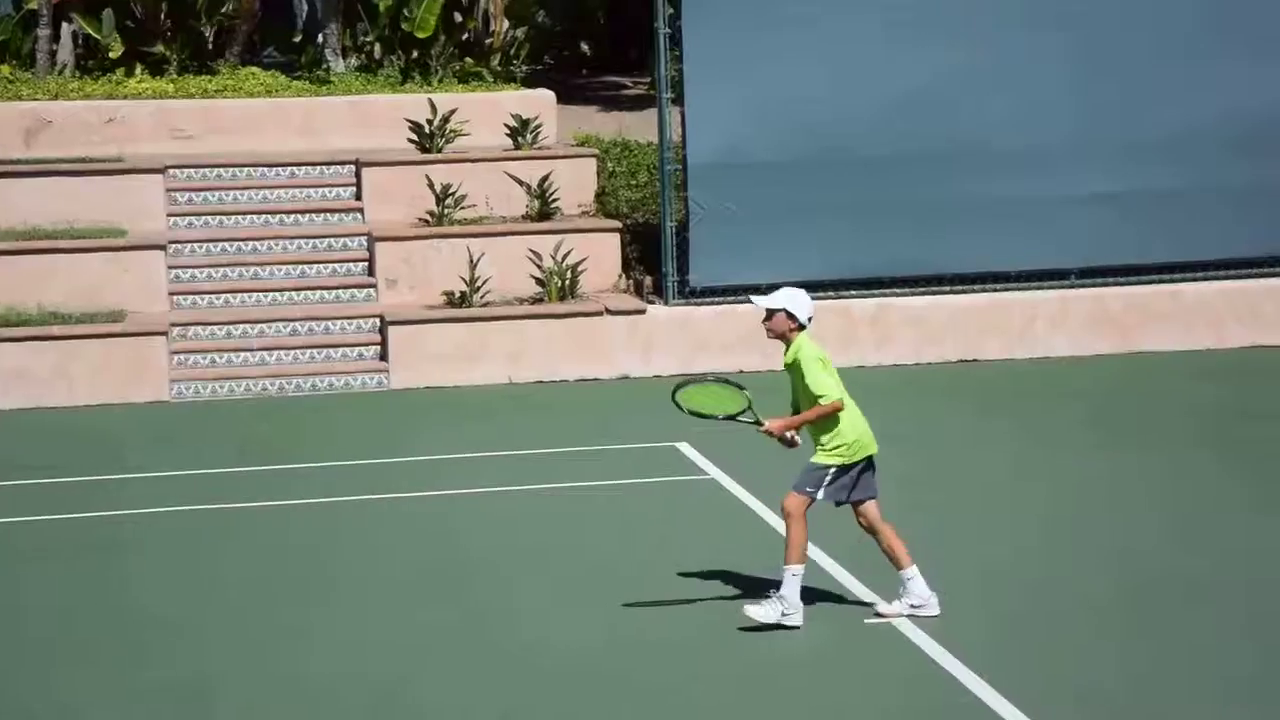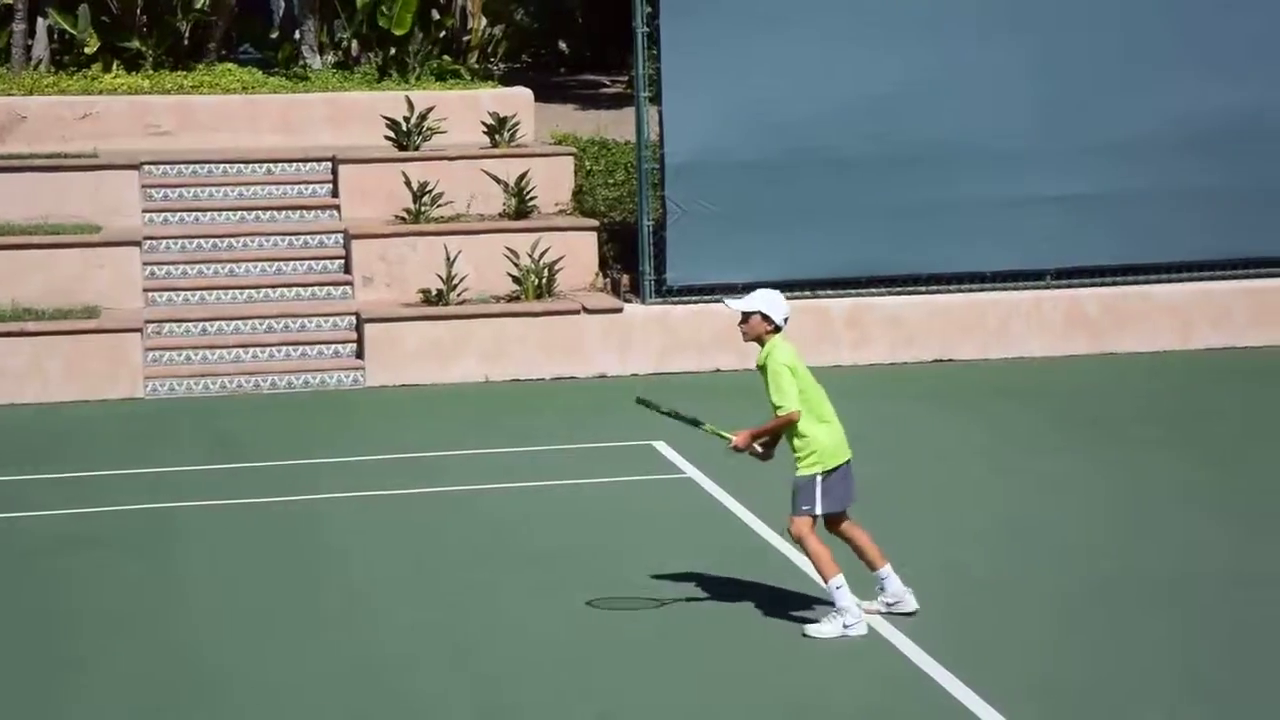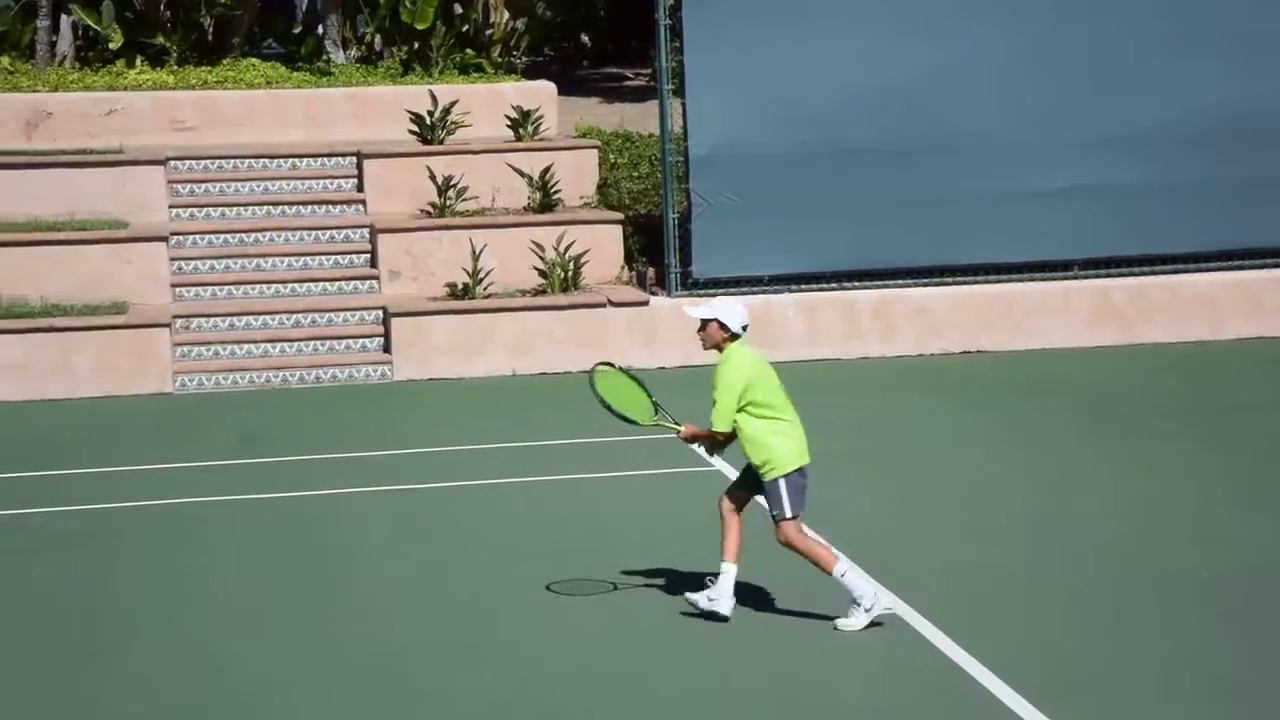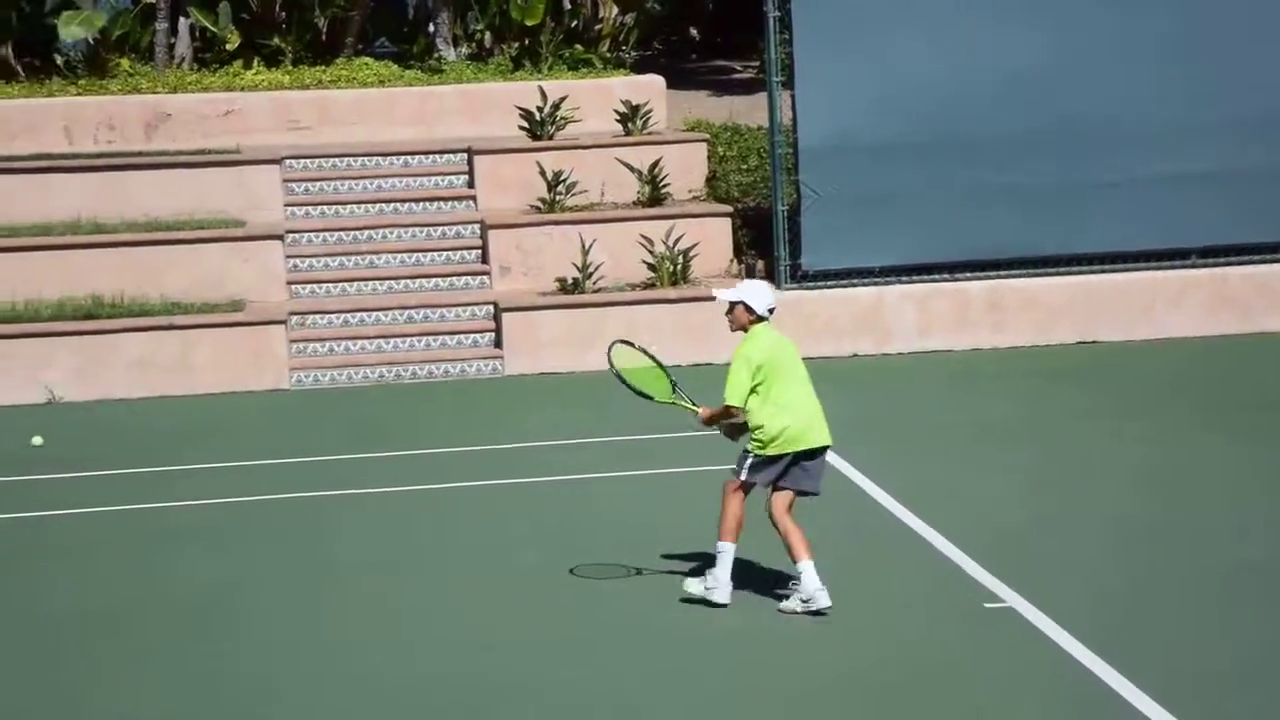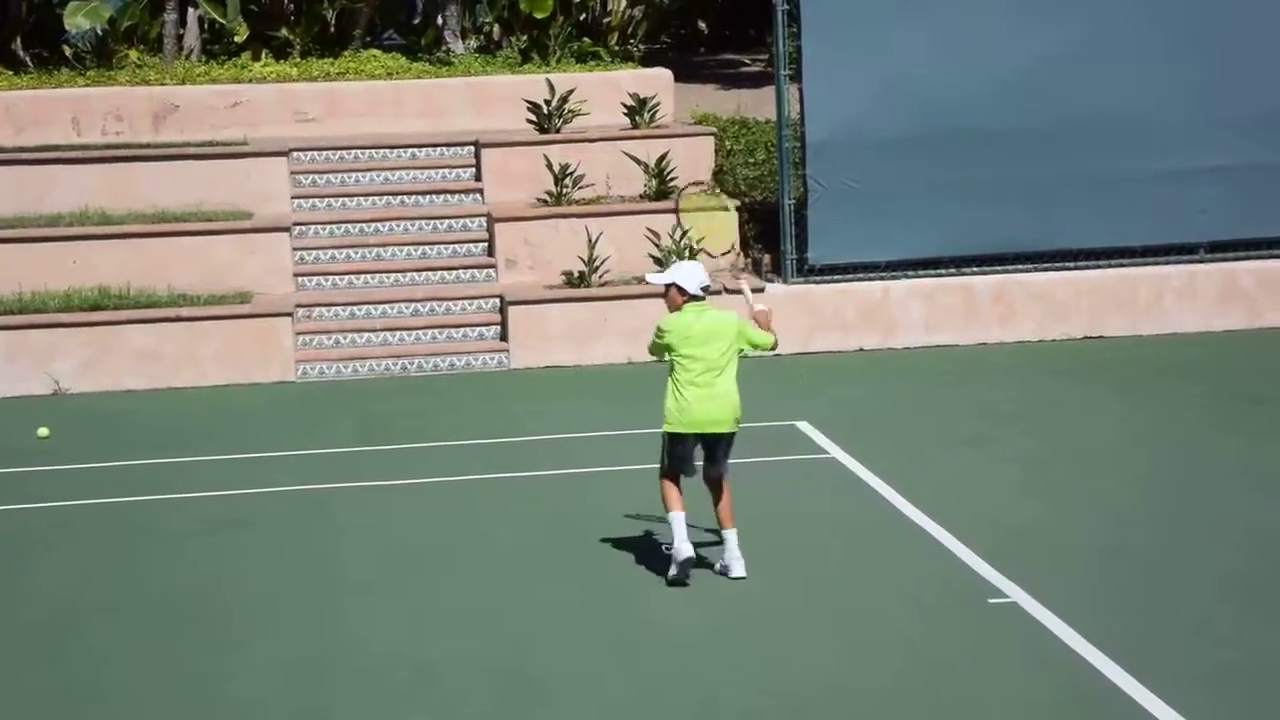
dt=0.3s
person 1, frame 1
left shoulder: (807, 355)
right shoulder: (794, 355)
left elbow: (835, 402)
right elbow: (803, 407)
left wrist: (788, 424)
right wrist: (786, 428)
left hip: (841, 446)
right hip: (855, 444)
left knee: (793, 507)
right knee: (871, 519)
left ankle: (788, 602)
right ankle: (918, 595)
person 1, frame 2
left shoulder: (777, 360)
right shoulder: (777, 354)
left elbow: (790, 414)
left wrist: (751, 436)
right wrist: (768, 443)
left hip: (818, 454)
right hip: (828, 448)
left knee: (801, 529)
right knee: (837, 524)
left ankle: (850, 613)
right ankle: (897, 593)
person 1, frame 3
left shoulder: (730, 369)
right shoulder: (745, 357)
left elbow: (721, 431)
left wrist: (694, 434)
right wrist: (719, 440)
left hip: (781, 456)
right hip: (775, 450)
left knee: (789, 533)
right knee: (728, 504)
left ankle: (866, 597)
right ankle: (722, 595)
person 1, frame 4
left shoulder: (748, 349)
right shoulder: (781, 342)
left elbow: (733, 407)
left wrist: (709, 416)
right wrist: (738, 421)
left hip: (778, 436)
right hip: (811, 435)
left knee: (734, 491)
right knee: (779, 509)
left ankle: (719, 581)
right ankle: (811, 589)
person 1, frame 5
left shoulder: (670, 327)
right shoulder: (732, 321)
left elbow: (655, 350)
right elbow: (770, 343)
right wrist: (764, 321)
left hip: (685, 418)
right hip: (724, 417)
left knee: (670, 478)
right knee: (716, 480)
left ankle: (682, 547)
right ankle: (733, 558)
